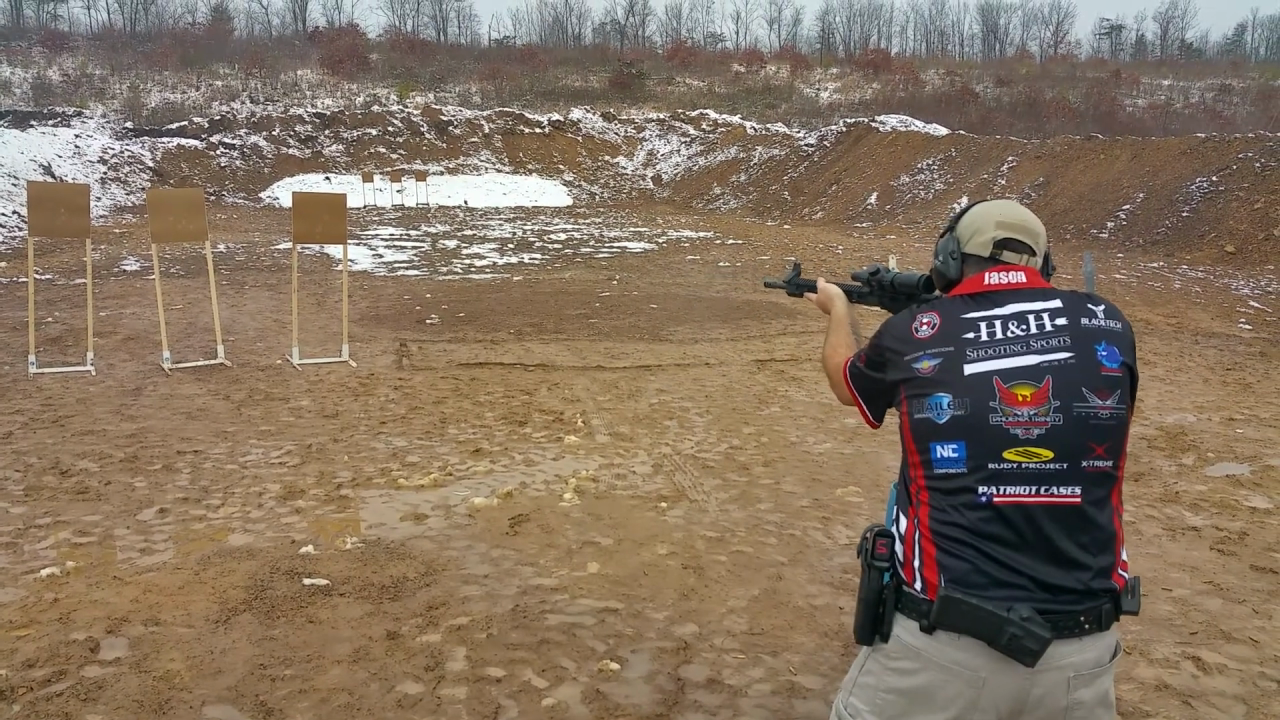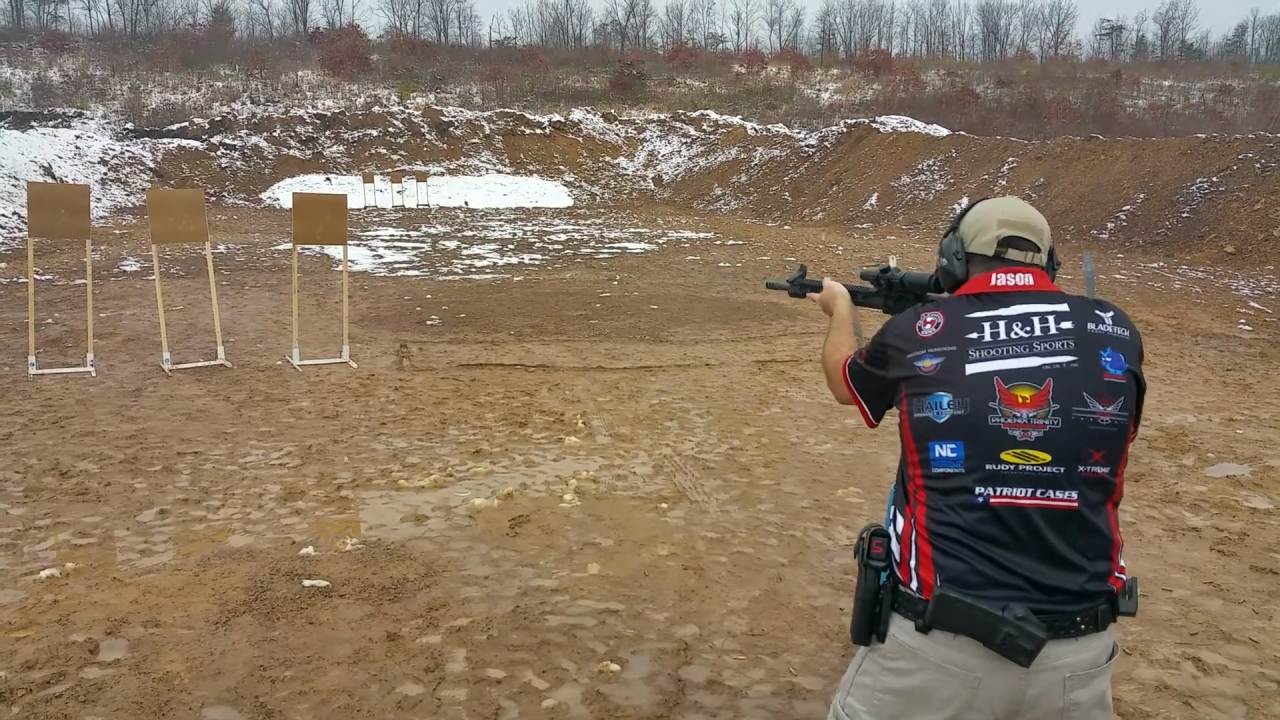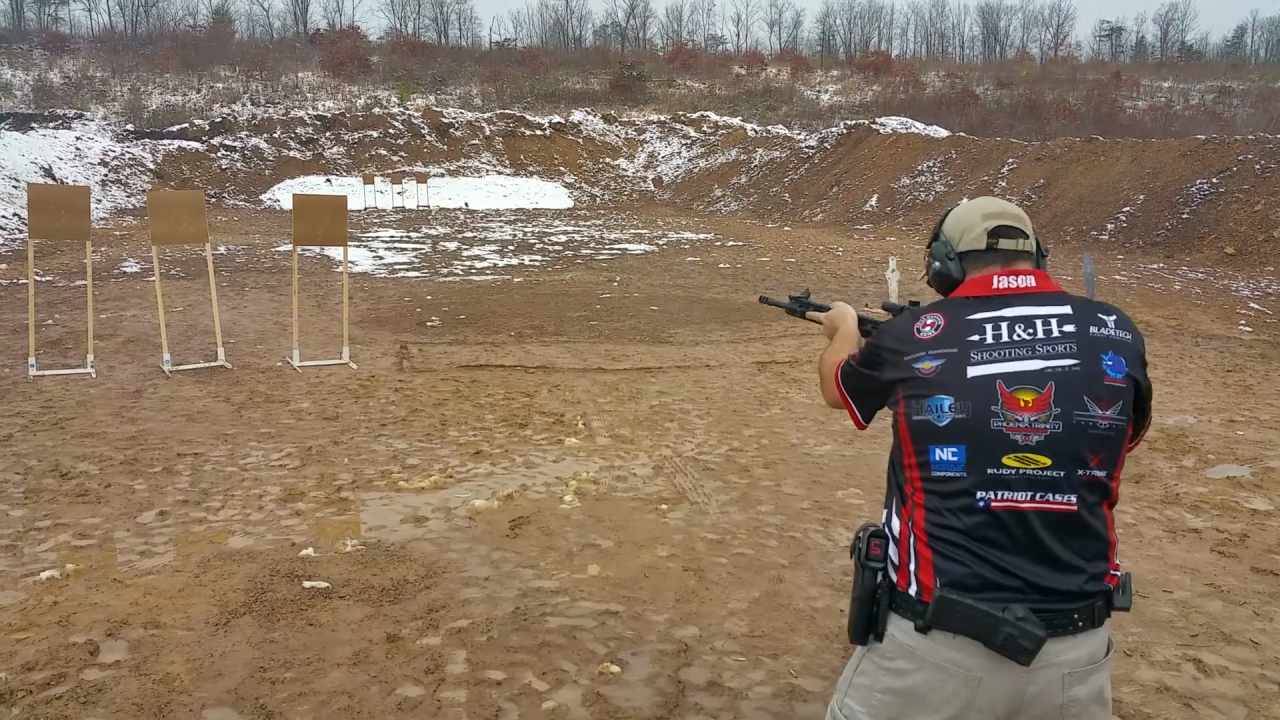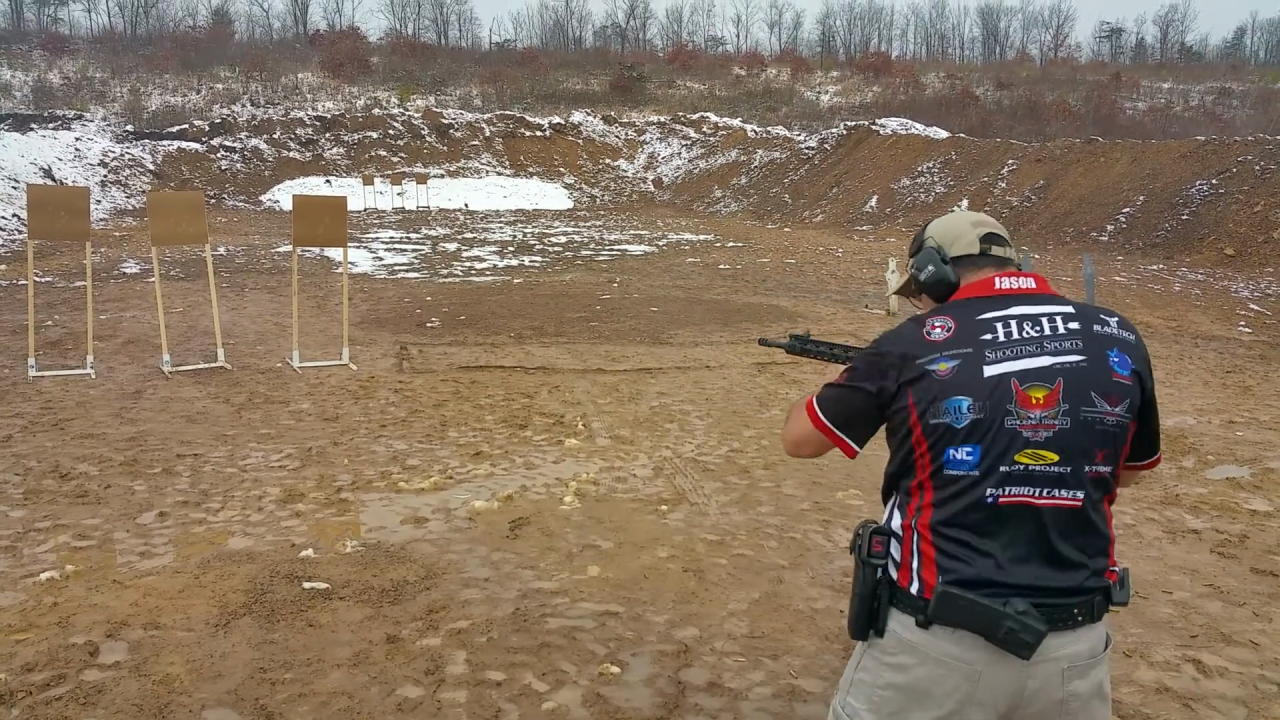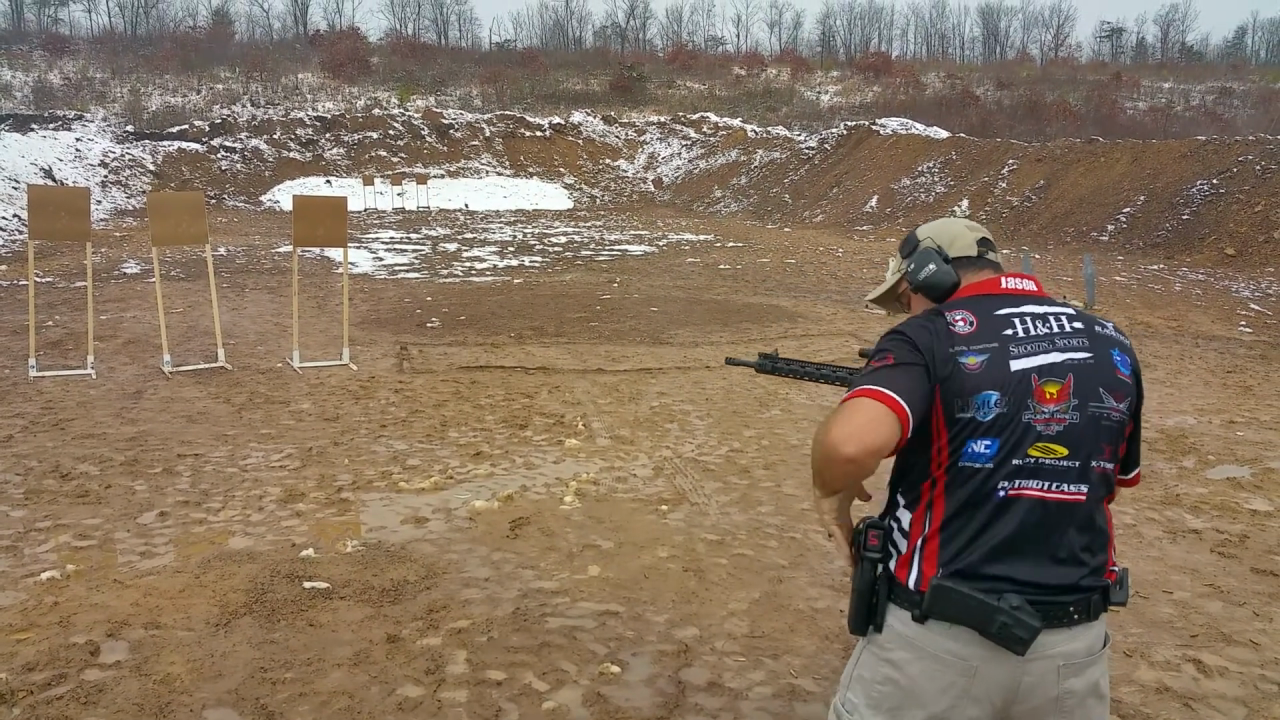
dt=0.2s
person 1, frame 1
left shoulder: (914, 333)
right shoulder: (1106, 325)
left elbow: (847, 381)
left wrist: (837, 307)
left hip: (941, 645)
right hip: (1079, 650)
person 1, frame 2
left shoulder: (917, 332)
right shoulder: (1114, 332)
left elbow: (844, 379)
left wrist: (840, 307)
left hip: (937, 647)
right hip: (1075, 652)
person 1, frame 3
left shoulder: (913, 337)
right shoulder: (1117, 334)
left elbow: (837, 388)
left wrist: (843, 329)
left hip: (934, 646)
right hip: (1071, 651)
person 1, frame 4
left shoulder: (915, 344)
right shoulder: (1117, 338)
left elbow: (798, 438)
left wrist: (855, 381)
left hip: (936, 641)
right hip: (1071, 645)
person 1, frame 5
left shoulder: (928, 337)
right shoulder: (1110, 343)
left elbow: (850, 444)
left wrist: (835, 492)
left hip: (937, 639)
right hip: (1070, 642)
